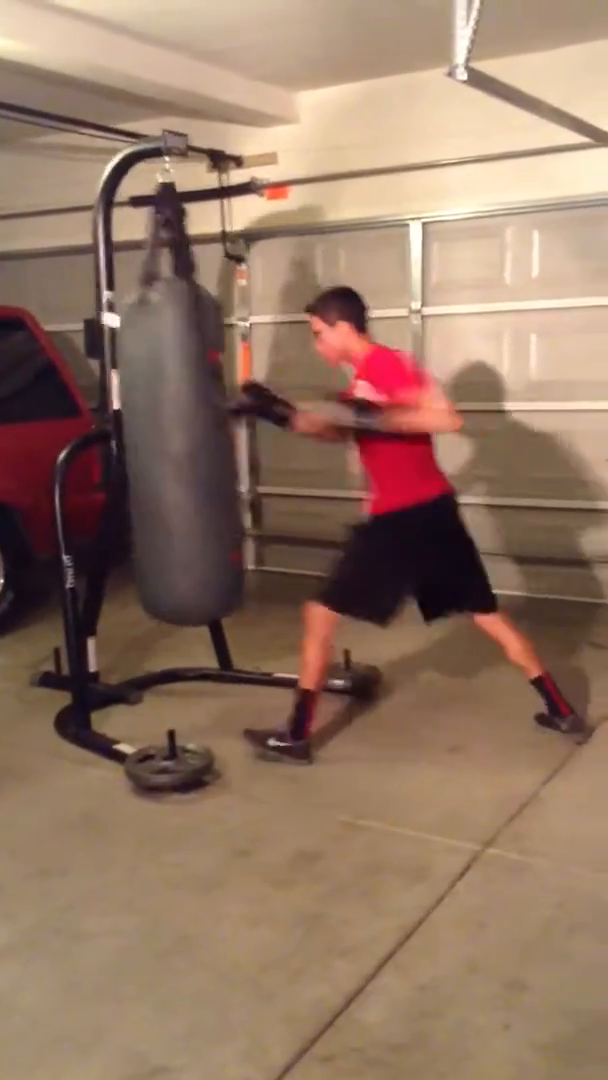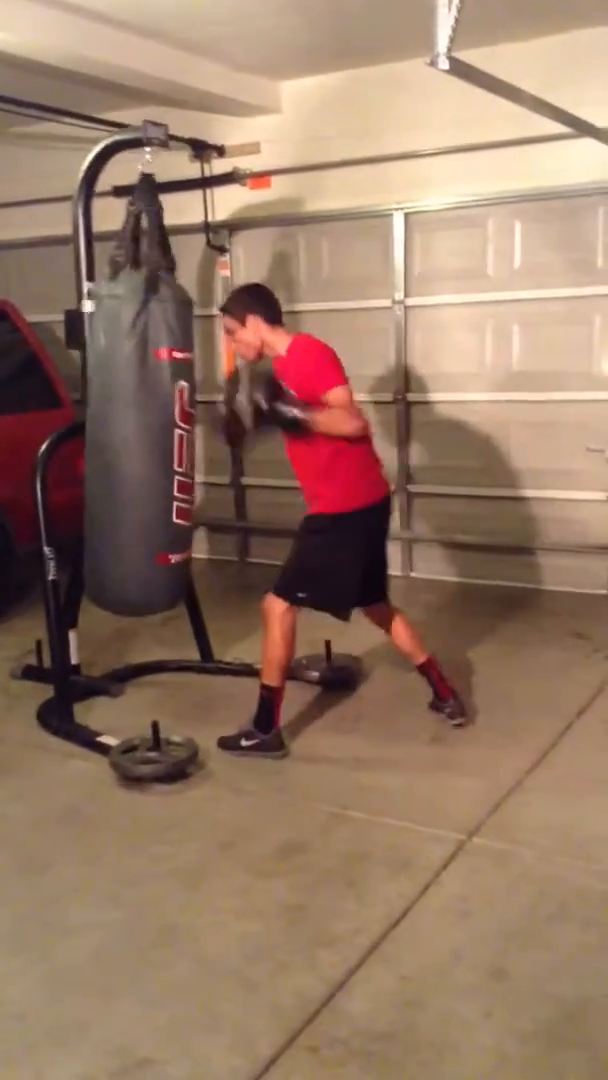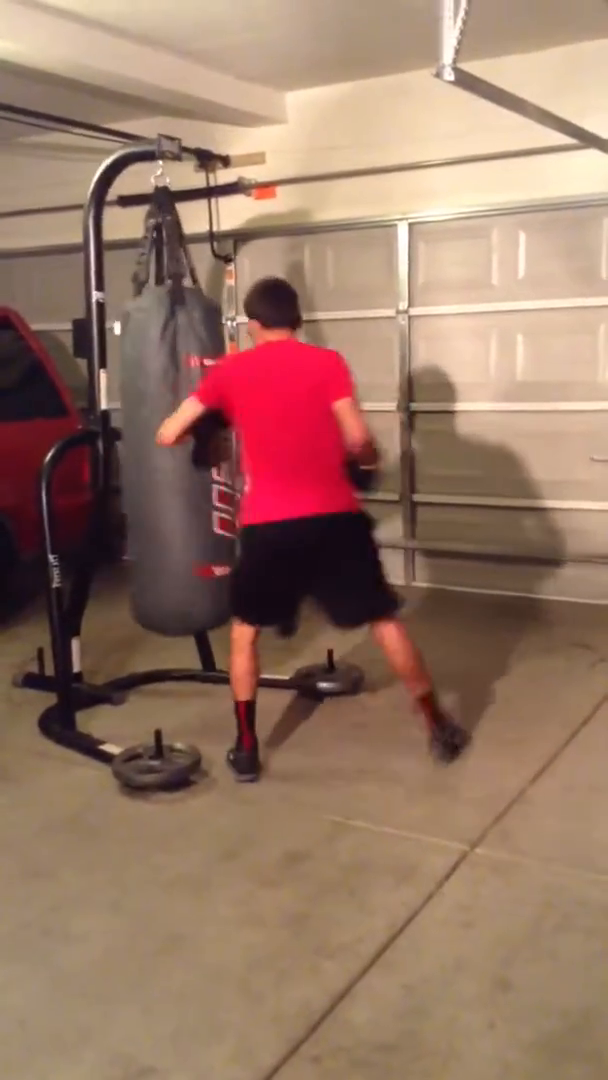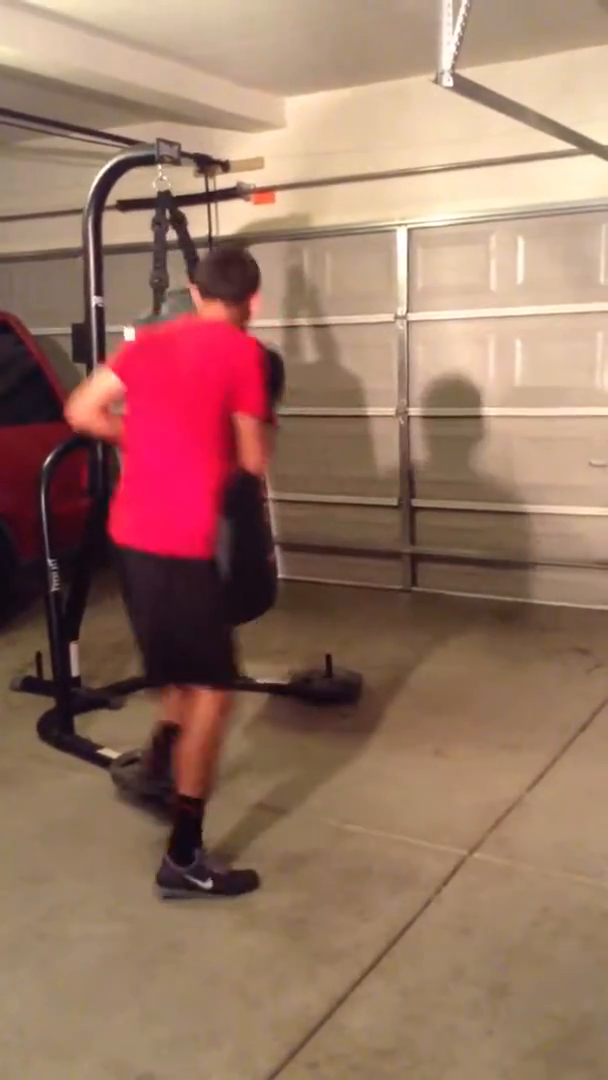
dt=0.5s
person 1, frame 1
left shoulder: (385, 364)
right shoulder: (363, 375)
left elbow: (444, 420)
right elbow: (320, 424)
left wrist: (376, 419)
left hip: (398, 515)
right hip: (434, 509)
left knee: (321, 615)
right knee: (486, 614)
left ankle: (298, 735)
right ankle: (564, 711)
person 1, frame 2
left shoulder: (312, 353)
right shoulder: (283, 365)
left elbow: (353, 423)
left wrist: (292, 415)
left hip: (347, 509)
right hip: (360, 502)
left knee: (278, 608)
right knee: (375, 605)
left ankle: (265, 730)
right ankle: (446, 696)
person 1, frame 3
left shoulder: (227, 368)
right shoulder: (326, 362)
left elbow: (168, 435)
right elbow: (356, 439)
right wrist: (370, 458)
left hip: (264, 523)
right hip: (331, 516)
left knee: (245, 630)
right knee: (383, 621)
left ankle: (245, 750)
right ankle: (437, 726)
person 1, frame 4
left shoulder: (148, 342)
right shoulder: (242, 352)
left elbow: (81, 412)
right elbow: (254, 462)
right wrist: (251, 422)
left hip: (130, 533)
right hip: (181, 545)
left knee: (186, 670)
right knee: (210, 693)
right ankle: (182, 857)
